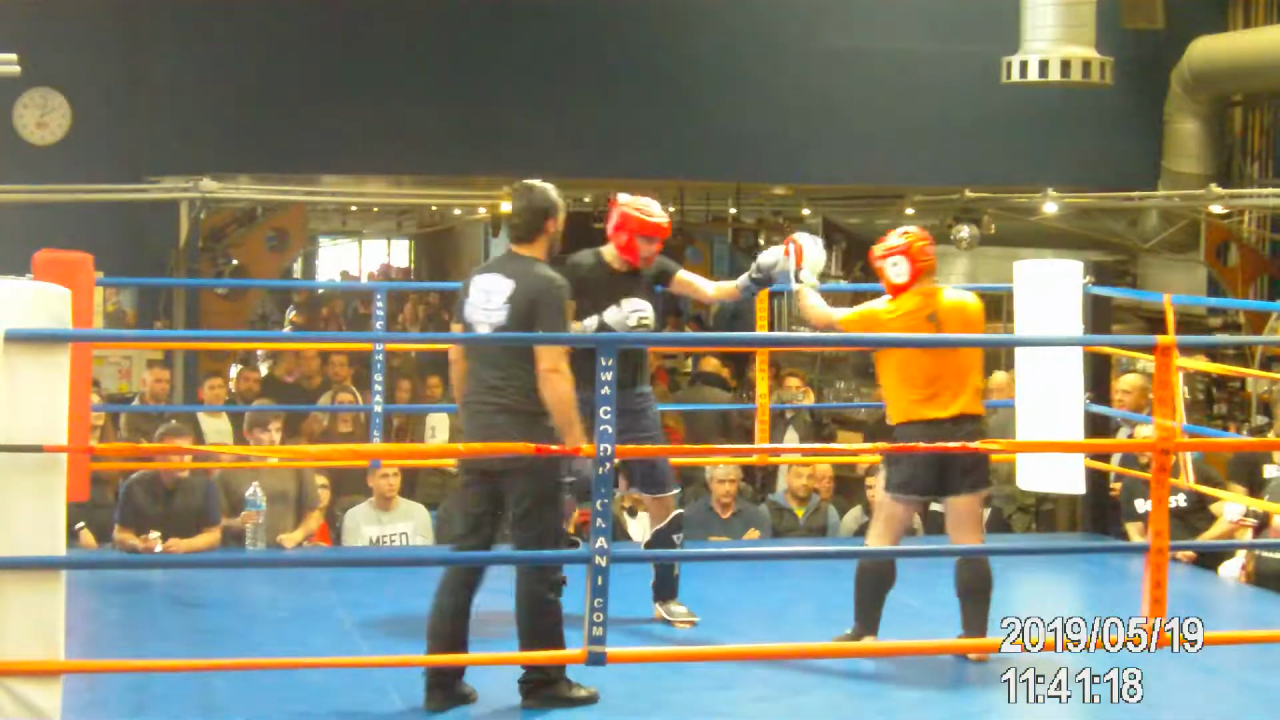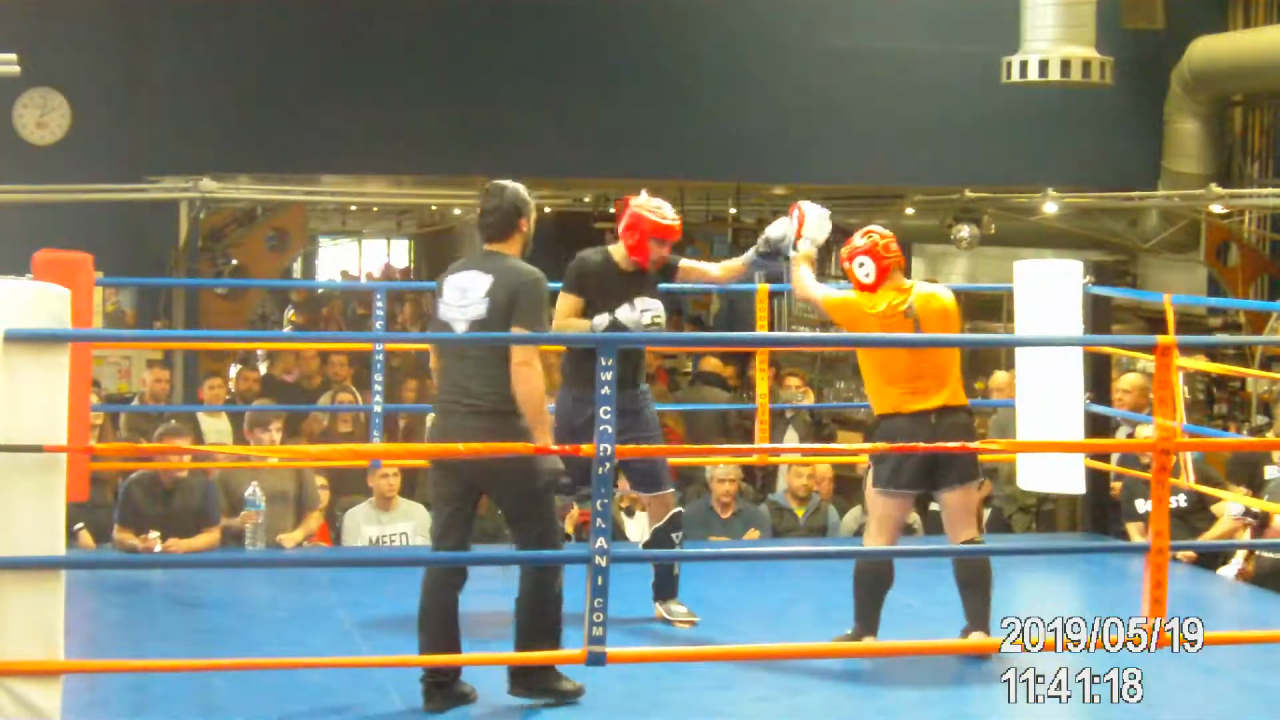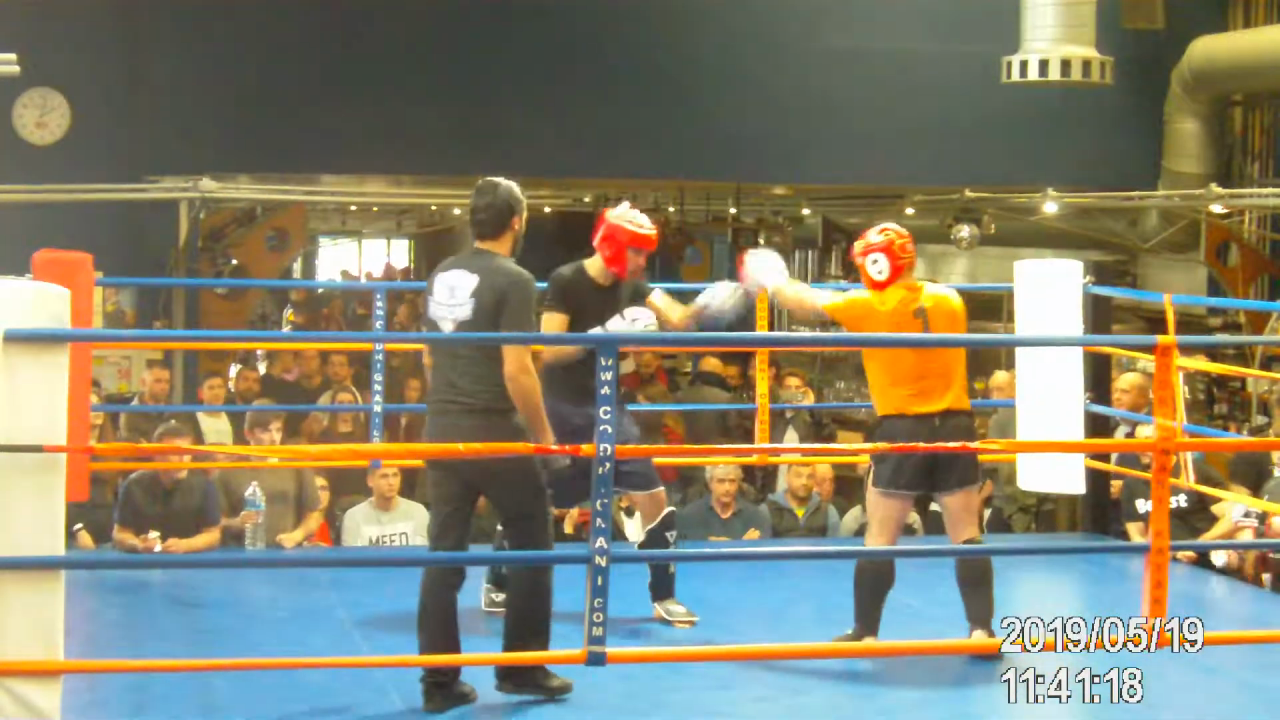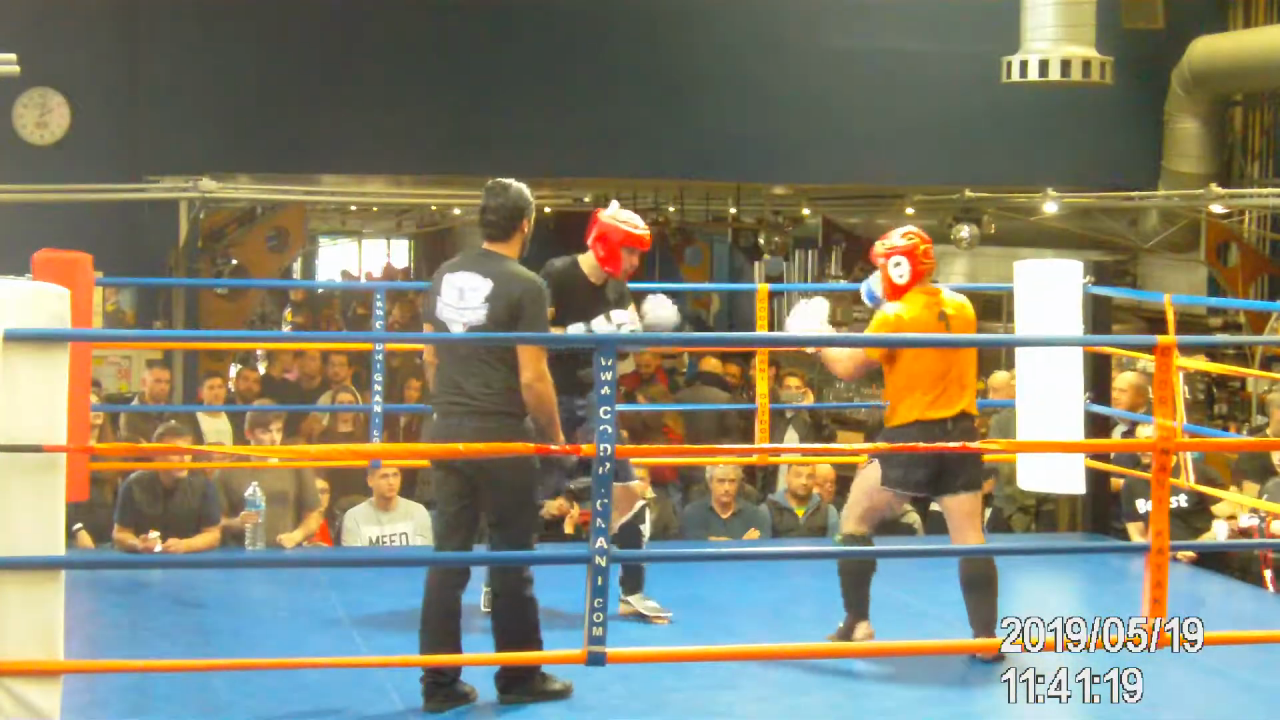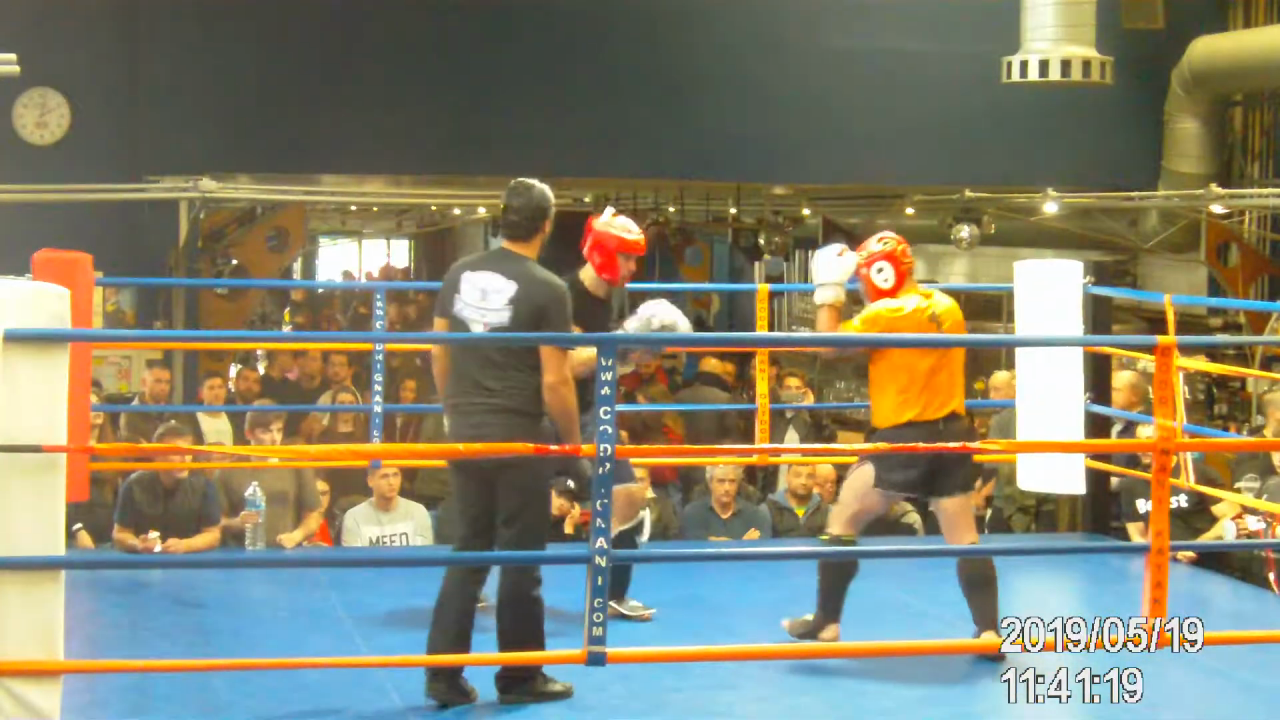
dt=0.2s
person 1, frame 1
left shoulder: (477, 278)
right shoulder: (544, 284)
left elbow: (457, 358)
right elbow: (551, 373)
right wrist: (579, 443)
left hip: (479, 436)
right hip: (525, 437)
left knee: (468, 552)
right knee: (539, 560)
left ankle: (442, 676)
right ankle: (543, 681)
person 1, frame 2
left shoulder: (450, 277)
right shoulder: (524, 279)
right elbow: (524, 366)
right wrist: (544, 440)
left hip: (447, 433)
right hip: (500, 435)
left knee: (446, 555)
right knee: (541, 548)
left ankle: (439, 681)
right ankle: (534, 670)
person 1, frame 3
left shoulder: (440, 275)
right shoulder: (512, 279)
right elbow: (516, 370)
right wrist: (546, 437)
left hip: (441, 431)
right hip: (495, 432)
left knee: (444, 554)
right knee: (531, 546)
left ankle: (439, 680)
right ankle: (522, 666)
person 1, frame 4
left shoulder: (445, 275)
right shoulder: (524, 285)
left elbow: (430, 358)
right elbow: (532, 378)
right wrist: (557, 438)
left hip: (448, 433)
right hip: (503, 436)
left knee: (448, 555)
right knee: (511, 558)
left ankle: (440, 681)
right ankle: (519, 675)
person 1, frame 5
left shoulder: (460, 273)
right shoulder: (546, 288)
left elbow: (440, 354)
right elbow: (555, 381)
right wrist: (574, 442)
left hip: (465, 433)
right hip: (519, 436)
left knee: (468, 553)
right knee: (521, 558)
left ankle: (444, 673)
right ankle: (519, 676)
person 2, frame 1
left shoulder: (884, 314)
right shoulder: (969, 306)
left elbow: (820, 317)
left wrist: (803, 278)
left hip: (915, 437)
right hip: (966, 432)
left knee: (882, 538)
right knee: (968, 542)
left ankle: (864, 633)
right ankle: (975, 637)
person 2, frame 2
left shoulder: (860, 309)
right shoulder: (942, 299)
left elbow: (805, 288)
left wrist: (805, 243)
left hip: (901, 431)
right hip: (952, 425)
left knee: (880, 538)
right knee: (966, 535)
left ankle: (865, 632)
right ankle: (979, 630)
person 2, frame 3
left shoulder: (868, 307)
right shoulder: (951, 301)
left elbow: (804, 301)
left wrist: (767, 277)
left hip: (902, 432)
right hip: (955, 428)
left knee: (880, 539)
right knee: (967, 536)
left ankle: (865, 632)
right ankle: (981, 630)
person 2, frame 4
left shoulder: (894, 317)
right shoulder: (962, 307)
left elbow: (846, 367)
left wrist: (814, 332)
left hip: (910, 435)
right hip: (960, 431)
left knee: (855, 522)
right knee: (970, 540)
left ankle: (857, 622)
right ankle: (986, 635)
person 2, frame 5
left shoulder: (884, 314)
right shoulder: (949, 307)
left wrist: (827, 287)
right wrist: (863, 292)
left hip: (902, 438)
right hip: (950, 434)
left knee: (841, 523)
right knee: (965, 539)
left ankle: (825, 622)
right ankle: (988, 632)
person 3, frame 1
left shoulder: (654, 268)
right shoulder: (580, 268)
left elbow: (710, 292)
left wrist: (754, 278)
right wrist: (602, 323)
left hip: (634, 396)
right hip: (584, 396)
left knee: (664, 499)
left ankle: (666, 598)
person 3, frame 2
left shoulder: (656, 265)
right shoulder: (588, 265)
left elbow: (717, 273)
right elbow: (560, 327)
left wrist: (760, 254)
right wrist: (613, 322)
left hip: (631, 397)
right hip: (582, 397)
left knee: (662, 497)
left ankle: (666, 597)
person 3, frame 3
left shoulder: (631, 283)
right shoulder: (565, 281)
left elbow: (677, 319)
right elbow: (548, 350)
left wrist: (705, 308)
right wrist: (606, 334)
right hip: (561, 409)
left knee: (654, 498)
left ankle: (663, 598)
right ankle: (497, 584)
person 3, frame 4
left shoulder: (616, 288)
right shoulder: (557, 274)
left elbow: (635, 338)
left wrist: (656, 323)
right wrist: (587, 331)
left hip: (588, 402)
left knee: (626, 492)
left ankle: (632, 593)
person 3, frame 5
left shoulder: (612, 293)
right shoulder: (565, 292)
right elbow: (572, 364)
left wrist: (657, 332)
right wrist: (627, 335)
left hip: (587, 413)
left knee: (631, 498)
left ankle: (614, 595)
